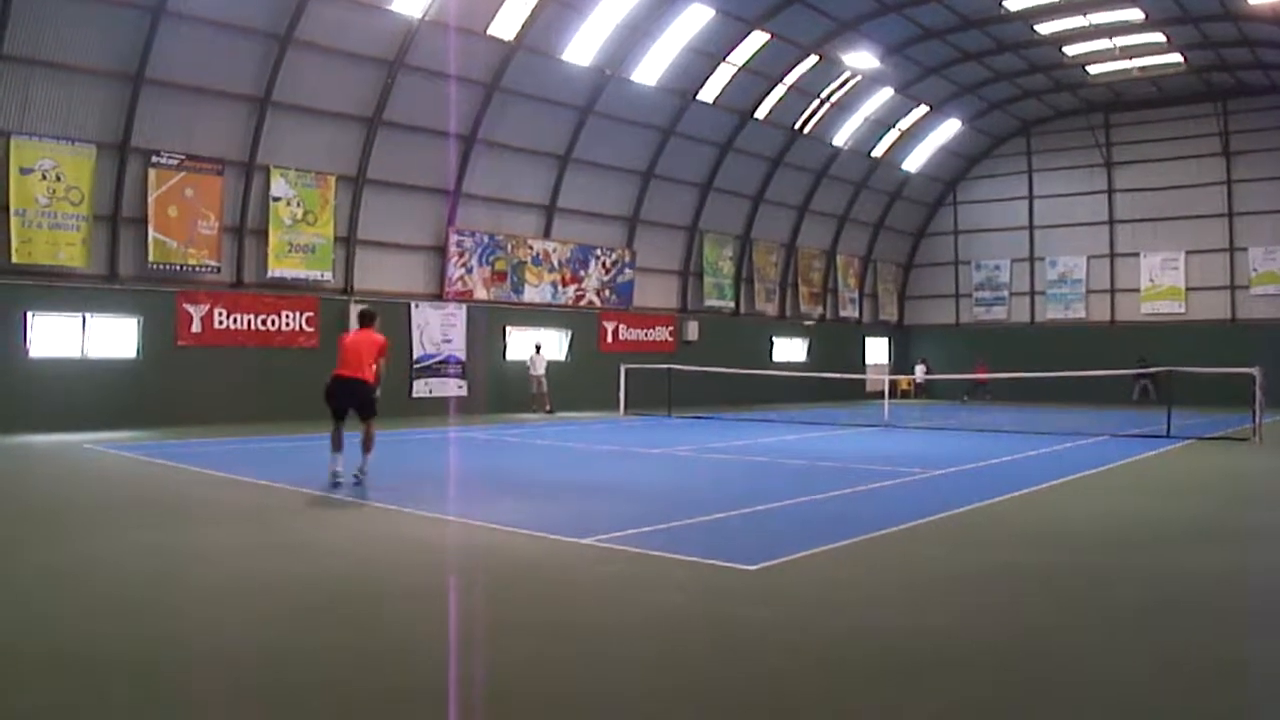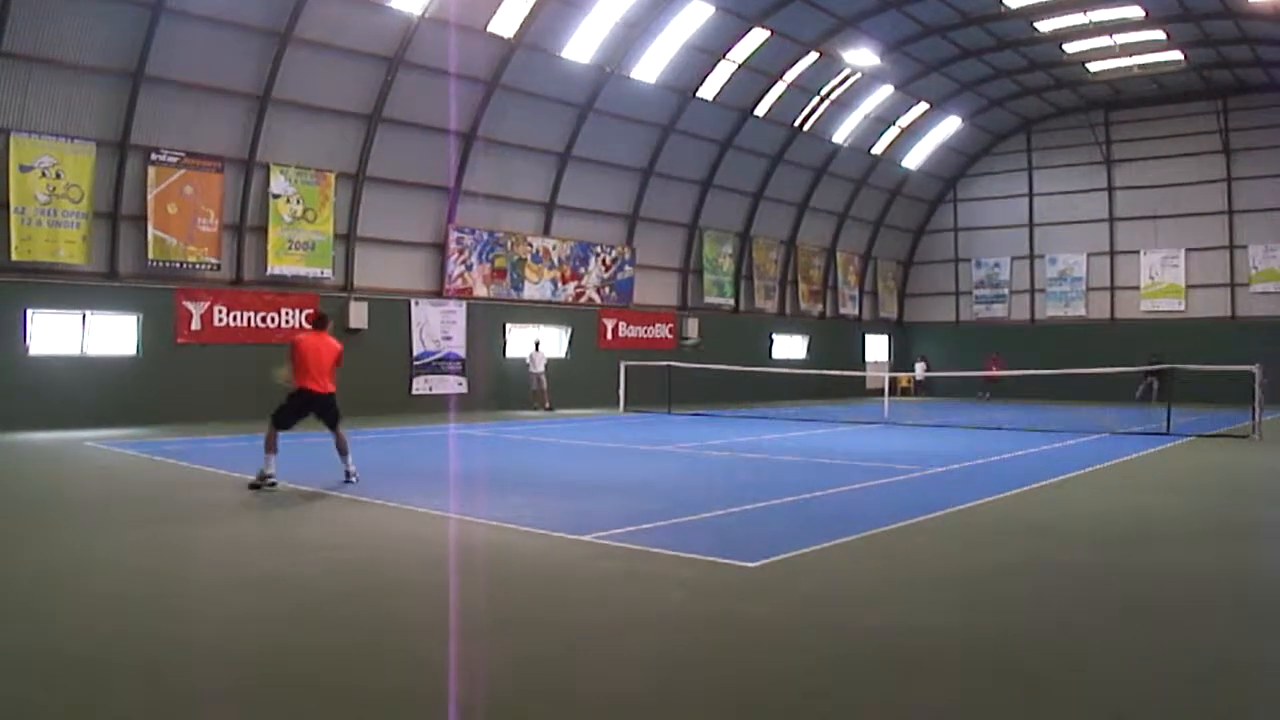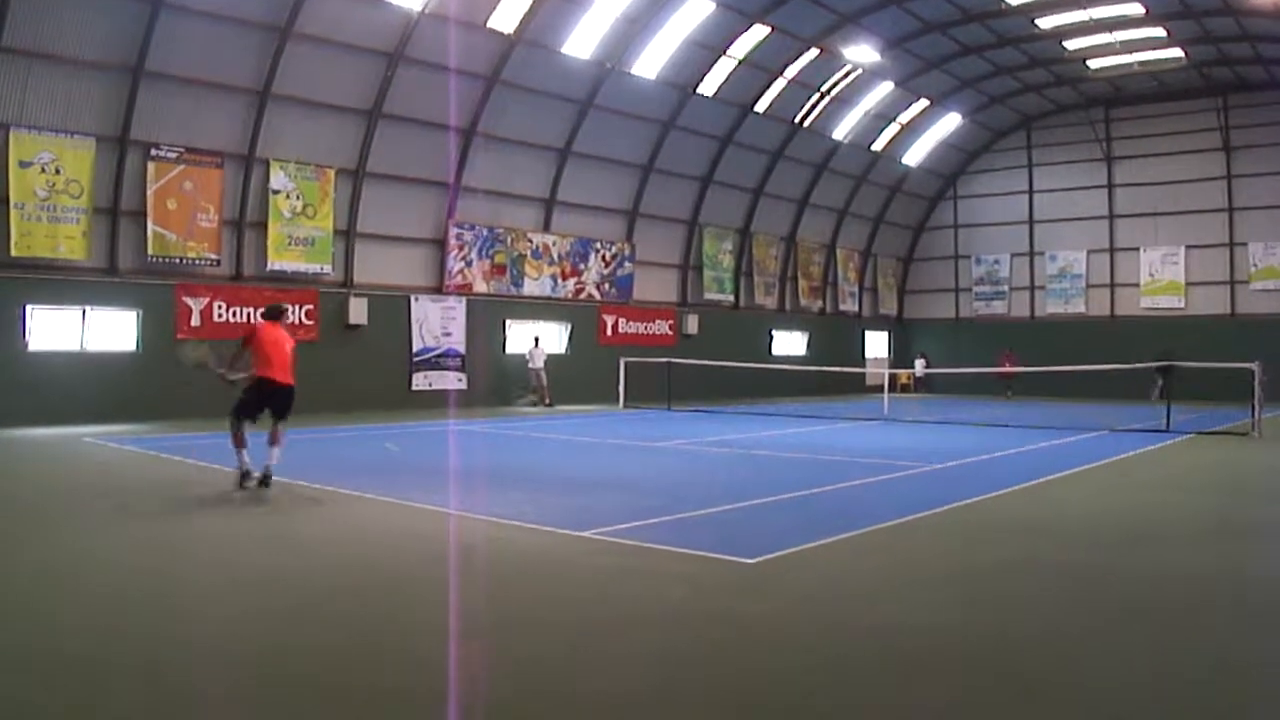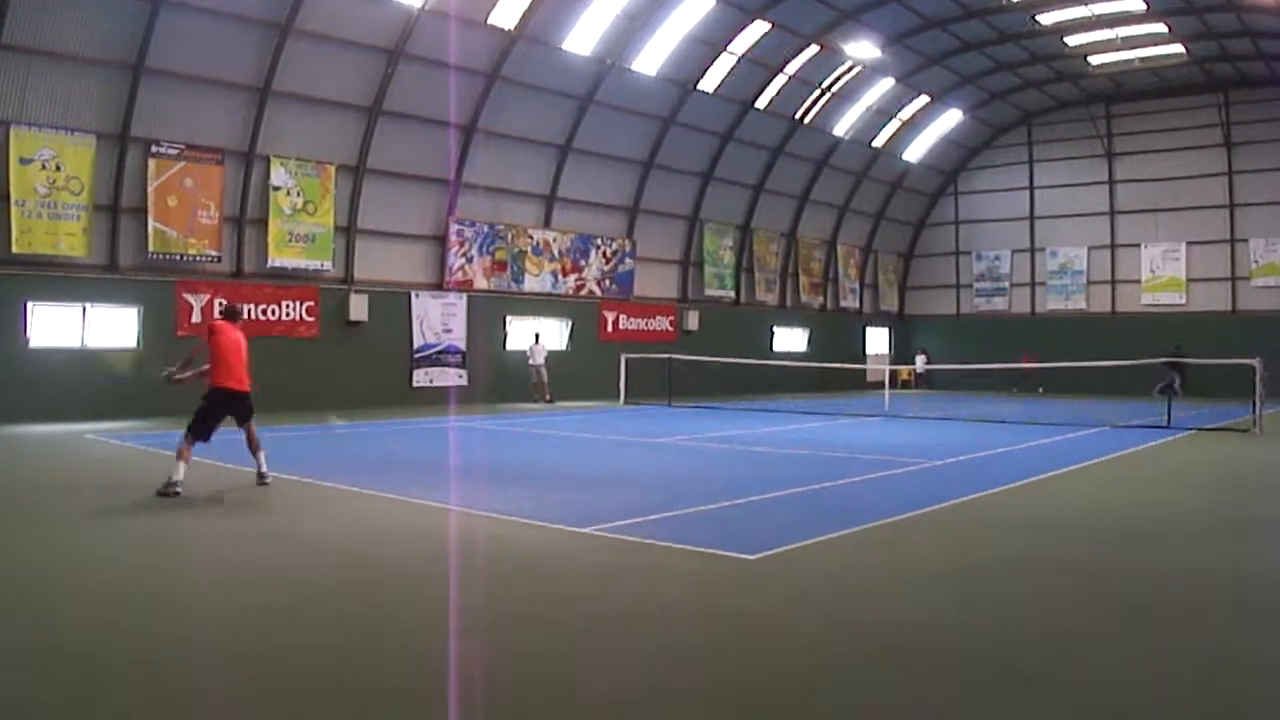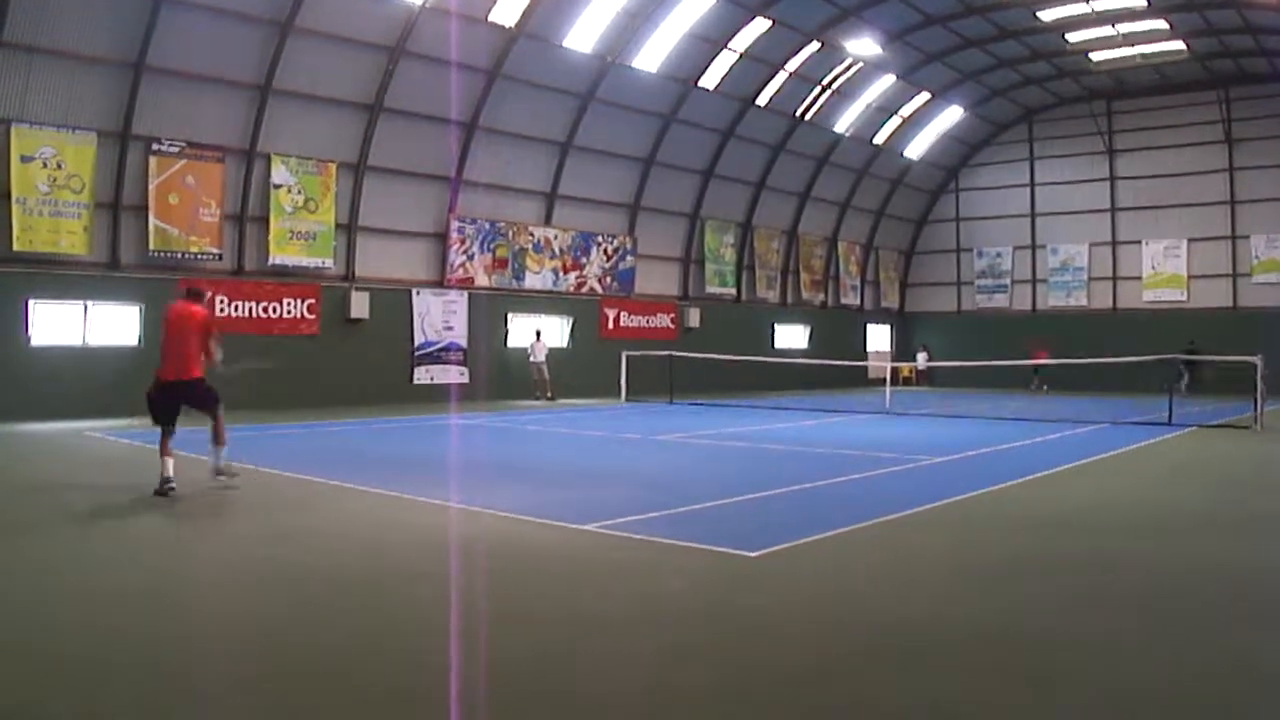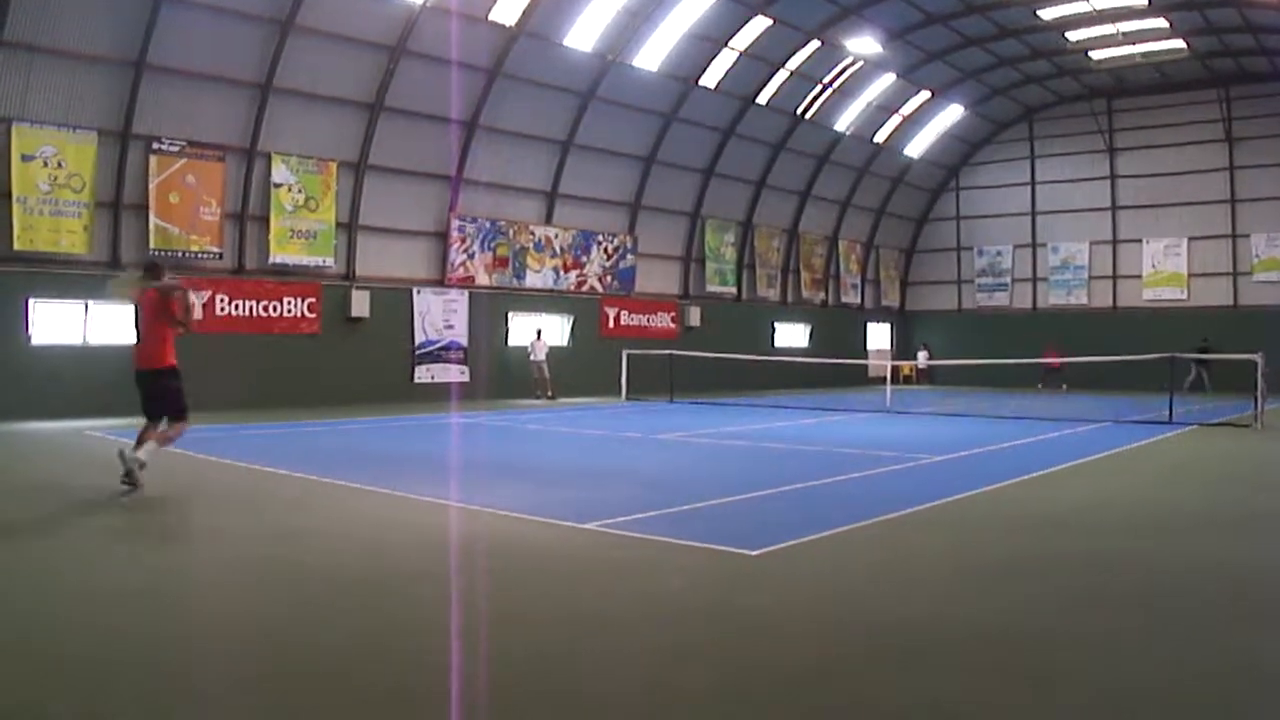
dt=0.2s
person 1, frame 1
left shoulder: (347, 337)
right shoulder: (380, 340)
right elbow: (379, 371)
right wrist: (374, 388)
left hip: (338, 382)
right hip: (363, 385)
left knee: (338, 424)
right knee: (369, 425)
left ankle: (336, 472)
right ankle: (362, 471)
person 1, frame 2
left shoulder: (298, 340)
right shoulder: (336, 346)
left elbow: (293, 369)
left hip: (303, 393)
right hip: (326, 395)
left knee: (273, 427)
right knee: (337, 430)
left ankle: (268, 475)
right ankle: (350, 471)
person 1, frame 3
left shoulder: (256, 328)
right shoulder: (288, 338)
left elbow: (239, 354)
left hip: (264, 383)
right hip: (287, 387)
left knee: (237, 420)
right knee: (277, 424)
left ankle: (245, 469)
right ankle: (269, 470)
person 1, frame 4
left shoulder: (216, 327)
right shoulder: (240, 336)
left elbow: (195, 353)
left wrist: (176, 372)
right wrist: (184, 377)
left hip: (225, 391)
right hip: (242, 393)
left knee: (189, 438)
right knee: (248, 426)
left ankle: (175, 481)
right ankle: (262, 472)
person 1, frame 5
left shoulder: (171, 311)
right shoulder: (205, 314)
right elbow: (211, 354)
right wrist: (215, 356)
left hip: (164, 381)
right hip: (190, 380)
left knee: (167, 431)
right knee: (217, 411)
left ankle: (167, 478)
right ankle: (219, 466)
person 1, frame 6
left shoulder: (145, 296)
right shoulder: (163, 296)
right elbow: (188, 324)
right wrist: (187, 297)
left hip: (144, 369)
right hip: (163, 369)
left knee: (154, 421)
right knee: (178, 423)
left ankle: (132, 466)
right ankle: (135, 458)
